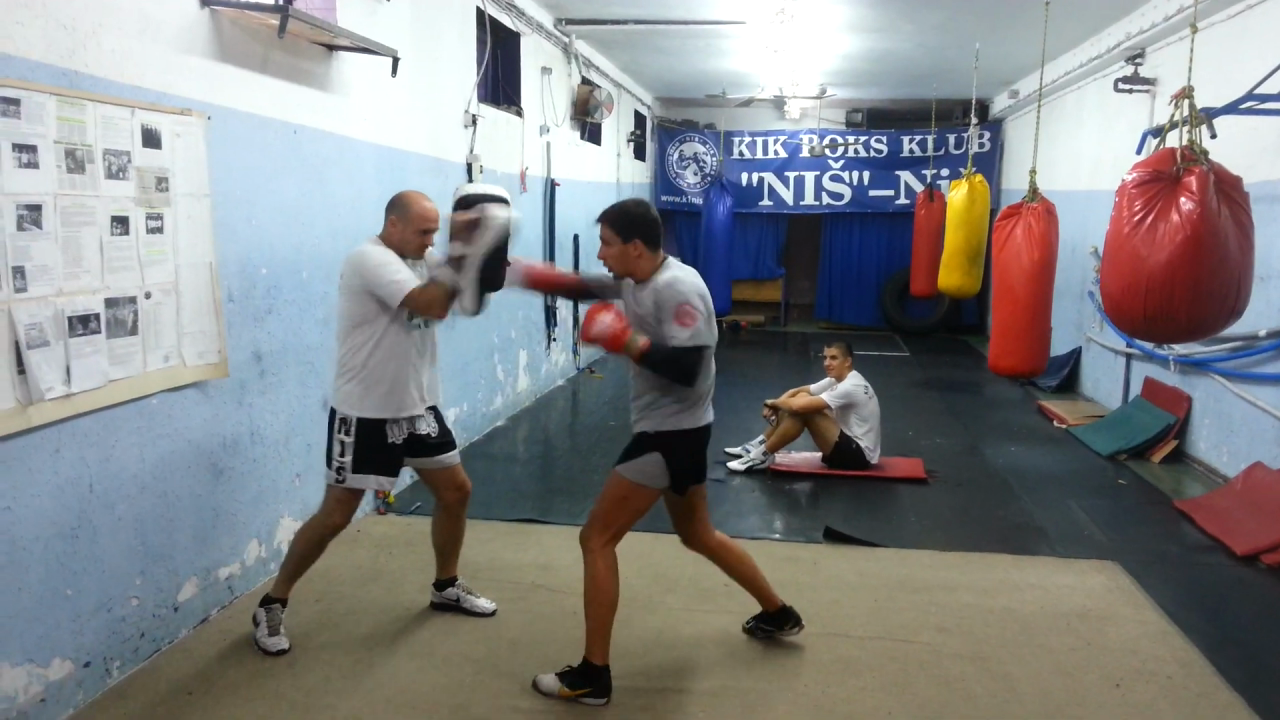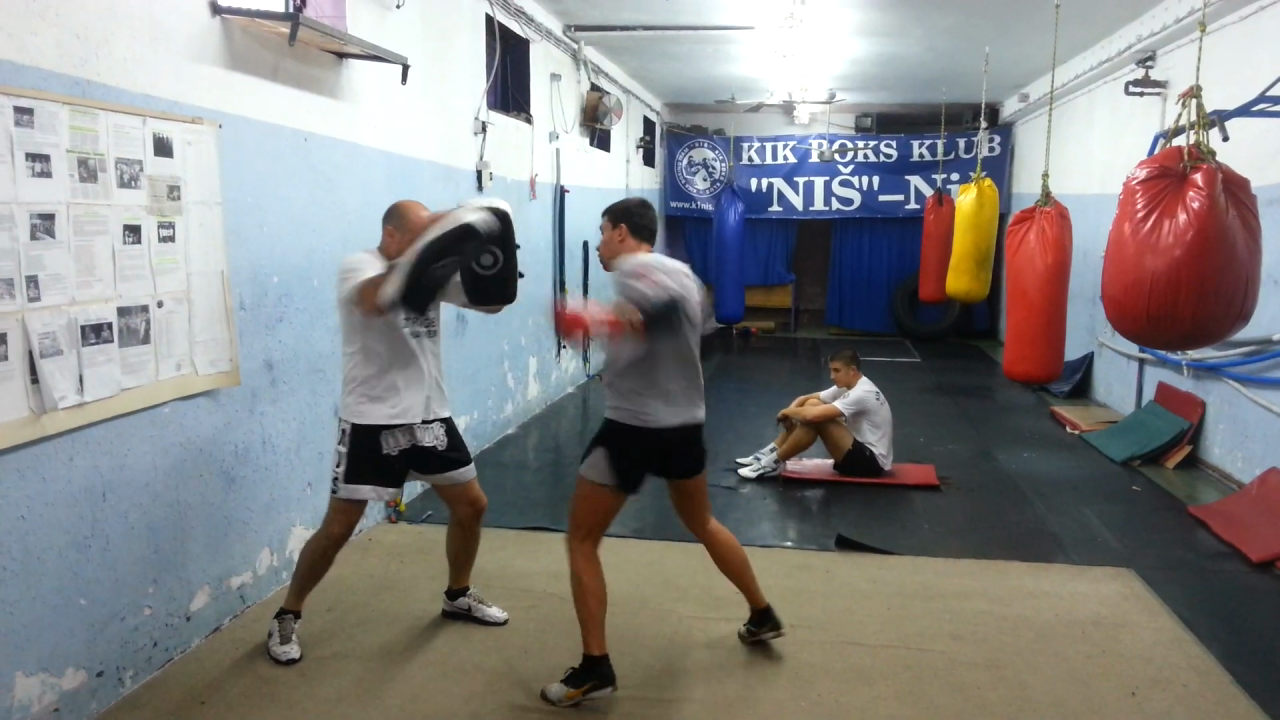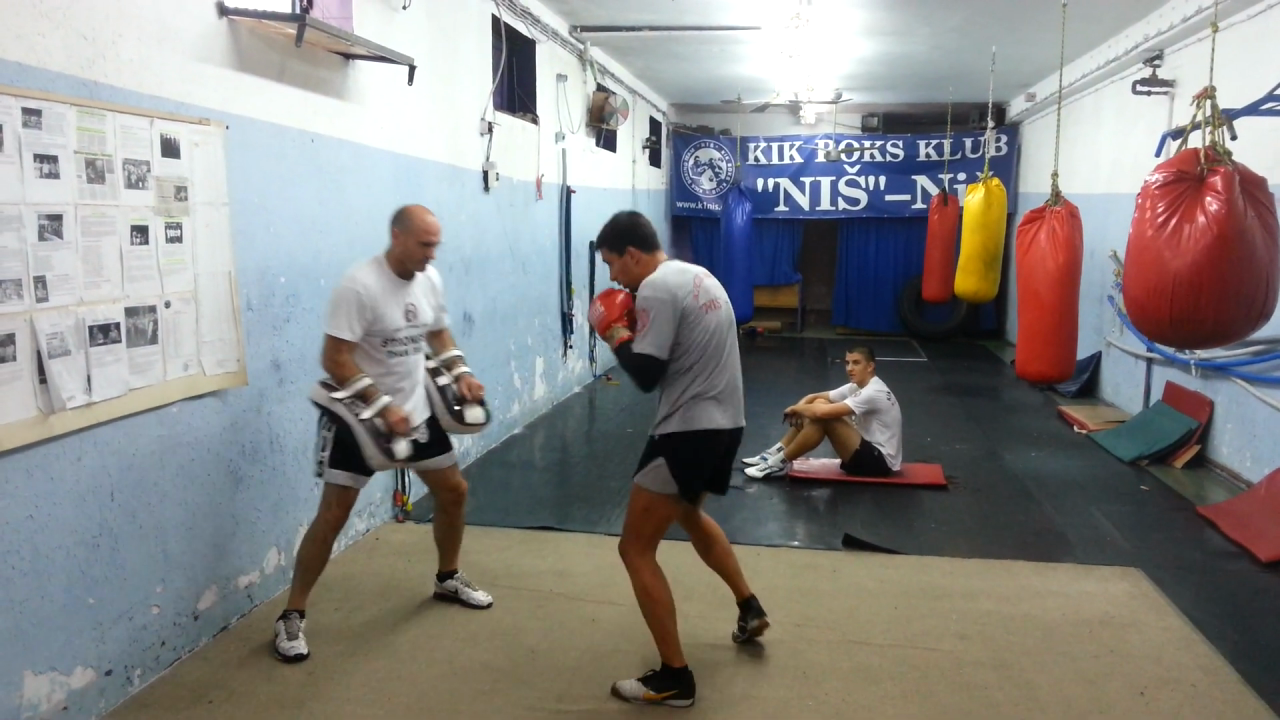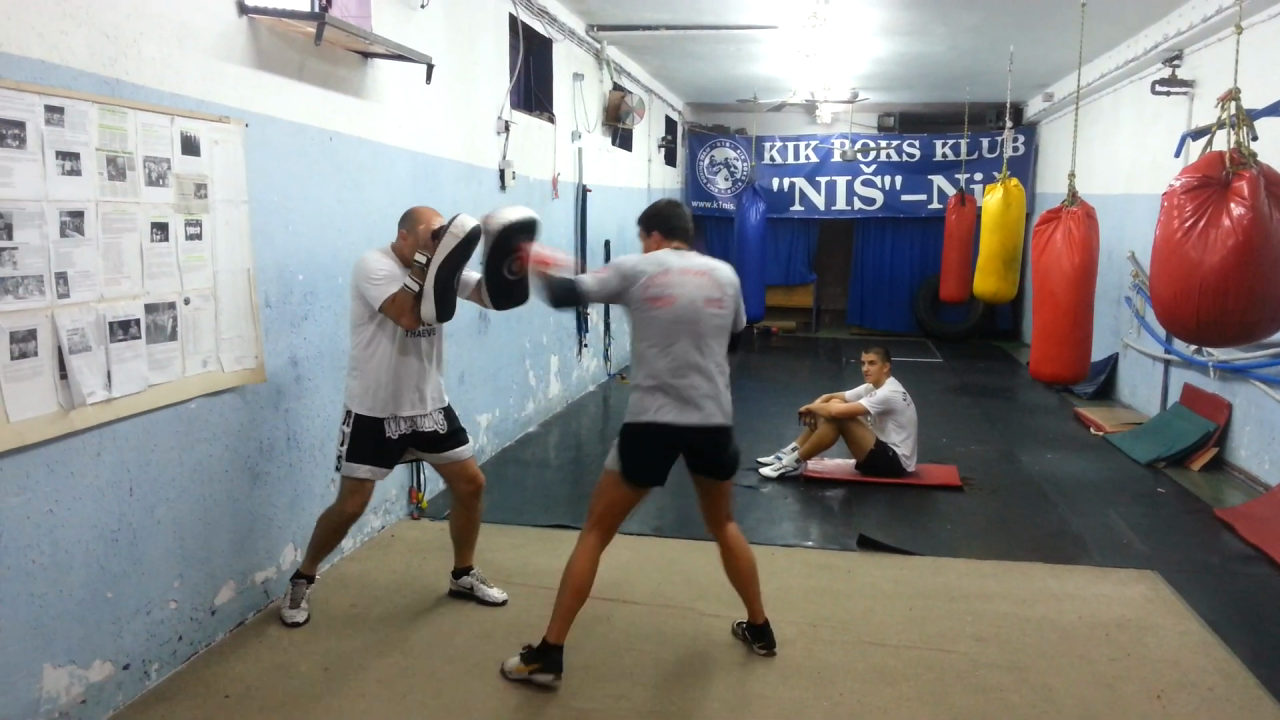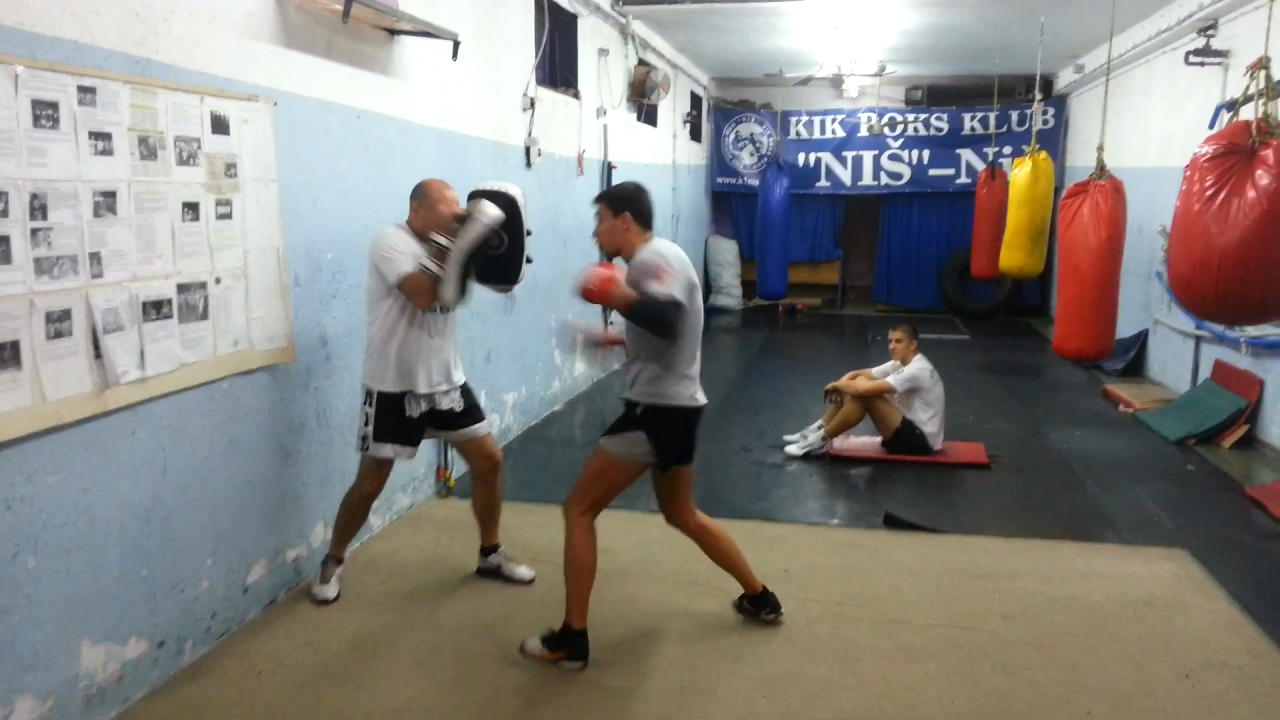
dt=0.7s
person 1, frame 1
left shoulder: (675, 289)
right shoulder: (639, 279)
left elbow: (686, 368)
right elbow: (599, 293)
left wrist: (630, 344)
right wrist: (555, 280)
left hip: (670, 432)
right hip: (685, 429)
left knee: (596, 540)
right knee: (697, 533)
left ankle: (593, 674)
right ankle: (778, 612)
person 1, frame 2
left shoulder: (637, 271)
right shoulder: (673, 274)
left elbow: (672, 312)
left wrist: (616, 319)
left hip: (632, 429)
right hip: (685, 423)
left knee: (581, 540)
right knee: (702, 523)
left ankle: (595, 668)
right ankle: (763, 616)
person 1, frame 3
left shoulder: (657, 289)
right shoulder: (698, 275)
left elbow: (646, 373)
left wrist: (612, 334)
right wrist: (635, 324)
left hip: (688, 432)
right hip: (727, 425)
left knee: (636, 550)
right knee: (691, 514)
left ankle: (674, 676)
right ankle: (748, 607)
person 1, frame 4
left shoulder: (637, 268)
right shoulder: (726, 274)
left elbow: (566, 296)
left wrist: (541, 269)
left hip: (651, 425)
right hip: (713, 423)
left knee: (596, 532)
right knee: (723, 525)
left ankle: (548, 654)
right ankle: (760, 629)
person 1, frame 5
left shoulder: (658, 257)
right shoulder: (634, 265)
left elbow: (666, 321)
left wrist: (621, 297)
left hip: (661, 408)
right hip: (674, 406)
left knee: (579, 510)
right knee: (682, 515)
left ankle: (572, 639)
right ankle: (761, 598)
person 2, frame 1
left shoulder: (417, 261)
right shoulder: (368, 258)
left elbow: (473, 289)
right elbow: (433, 306)
left wrist: (479, 245)
right wrist: (462, 247)
left hip: (416, 404)
right hip: (365, 412)
left knee: (456, 491)
right knee: (335, 516)
left ankle: (446, 586)
right ankle: (272, 604)
person 2, frame 2
right shoulder: (358, 266)
left elbow: (489, 301)
right elbow: (374, 302)
left hip: (429, 415)
right hip: (371, 422)
left knee: (472, 505)
right knee: (338, 528)
left ankle: (458, 596)
right ankle: (287, 616)
person 2, frame 3
left shoulder: (430, 279)
right shoulder: (358, 285)
left elbow: (438, 335)
right elbow: (334, 360)
left wrist: (461, 376)
right wrist: (380, 408)
left hip: (412, 412)
left knee: (453, 491)
right knee: (332, 515)
left ankle: (448, 578)
right ankle: (292, 615)
person 2, frame 4
right shoulder: (373, 265)
right elbow: (408, 316)
right wrist: (425, 256)
left hip: (429, 404)
right hip: (374, 409)
left knee: (471, 484)
right knee: (350, 505)
left ankle: (463, 575)
right ankle: (303, 580)
person 2, frame 5
left shoulder: (448, 243)
right shoulder: (390, 242)
right elbow: (423, 296)
right wrist: (445, 238)
left hip: (446, 380)
right hip: (393, 386)
left knee: (489, 461)
right knee: (370, 484)
left ankle: (491, 554)
right ankle: (332, 561)
